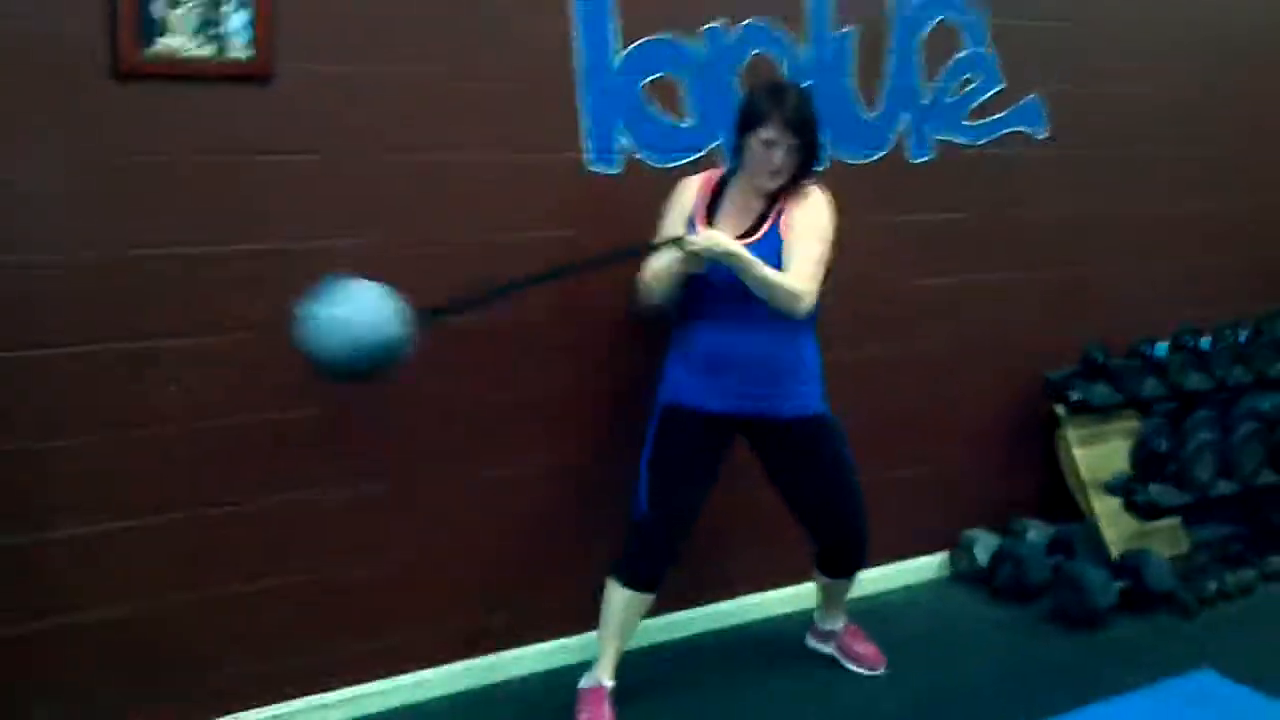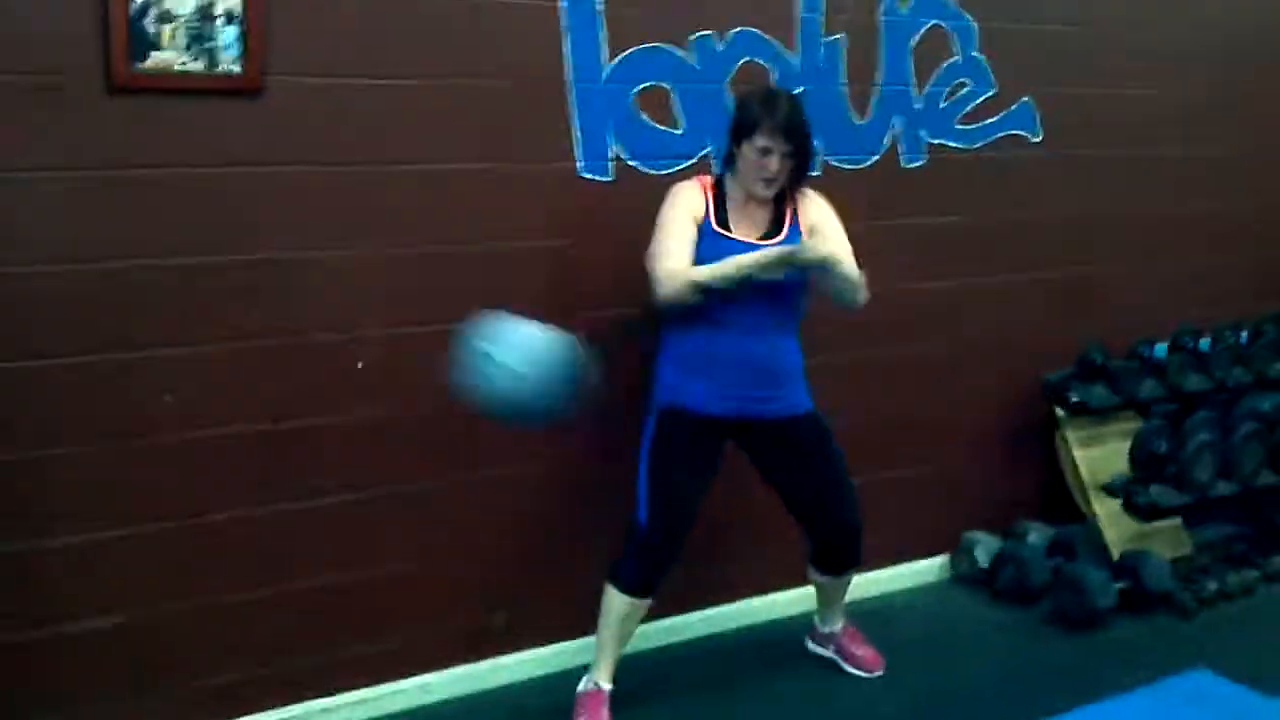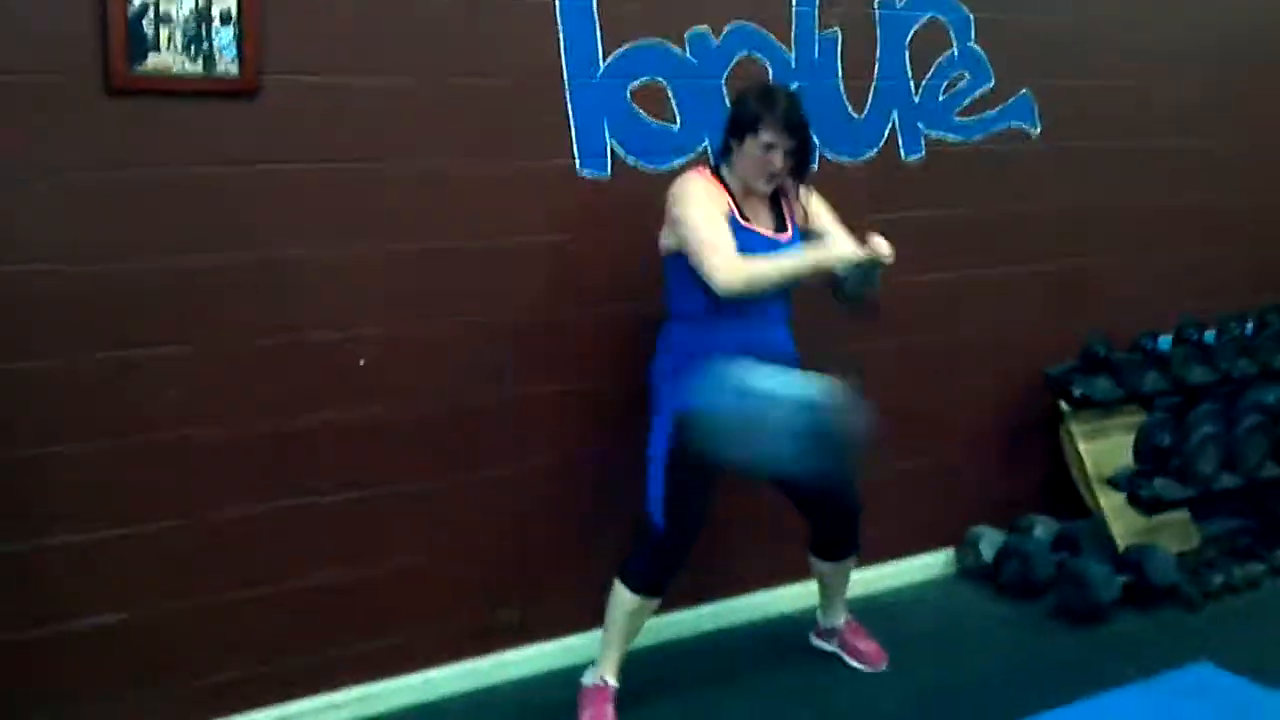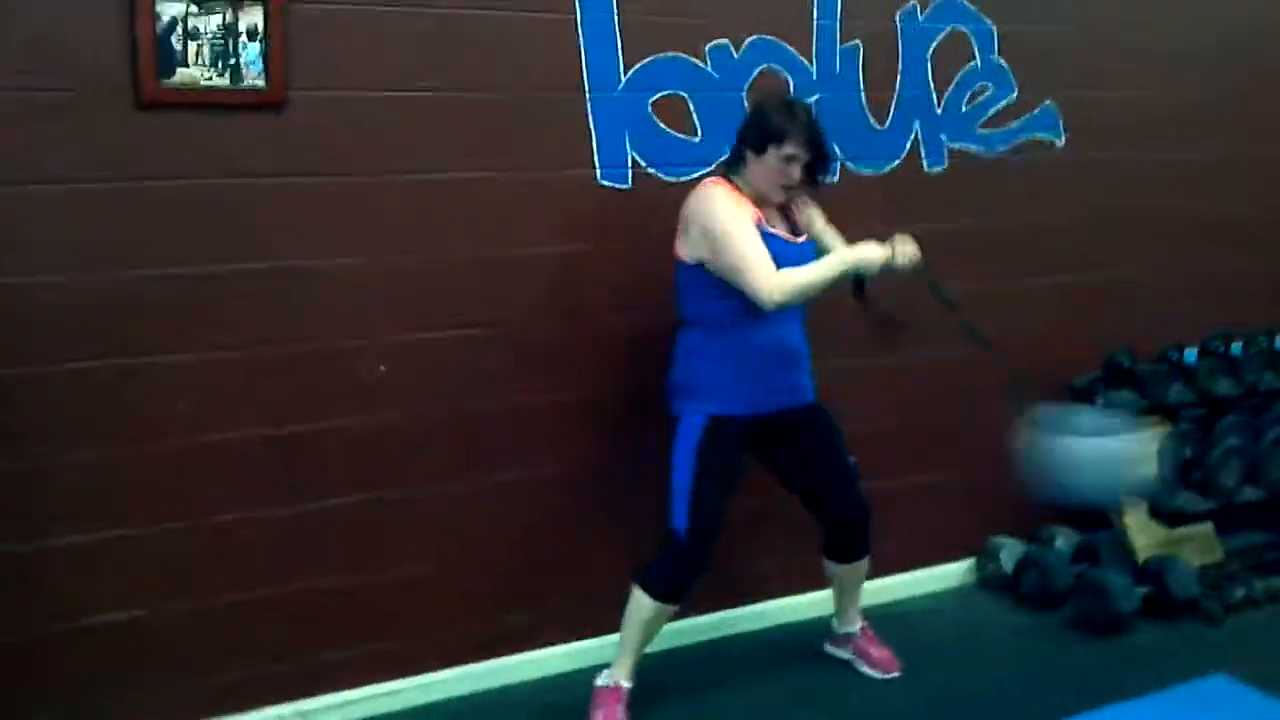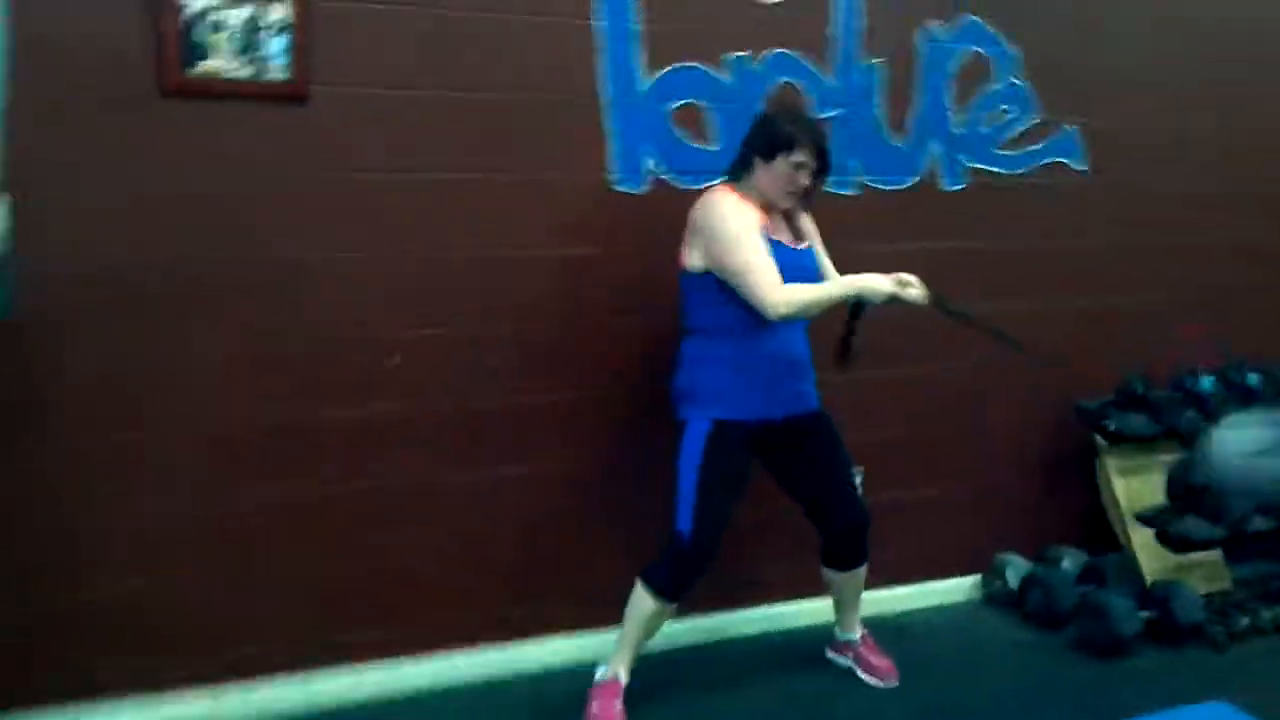
dt=0.1s
person 1, frame 1
left shoulder: (809, 202)
right shoulder: (697, 192)
left elbow: (799, 299)
right elbow: (650, 294)
left wrist: (732, 254)
right wrist: (676, 258)
left hip: (790, 399)
right hip: (697, 396)
left knee: (845, 526)
right knee: (655, 534)
left ankle: (830, 627)
person 1, frame 2
left shoulder: (809, 208)
right shoulder: (690, 196)
left elbow: (854, 294)
right elbow: (668, 288)
left wrist: (829, 261)
right wrist: (750, 262)
left hip: (778, 401)
right hip: (690, 398)
left knee: (840, 524)
right knee: (654, 540)
left ankle: (830, 630)
person 1, frame 3
left shoulder: (795, 198)
right shoulder: (695, 191)
left elbow: (838, 261)
right elbow: (729, 280)
left wrist: (871, 253)
right wrist: (821, 255)
right hip: (694, 396)
left knee: (838, 507)
right knee: (666, 538)
left ankle: (833, 623)
person 1, frame 4
left shoulder: (797, 206)
right shoulder: (713, 200)
left elbow: (851, 265)
right elbow: (769, 290)
left wrist: (884, 254)
right wrist: (851, 258)
left hip: (788, 397)
right hip: (715, 403)
left knee: (848, 510)
right knee: (688, 546)
left ankle: (848, 630)
person 1, frame 5
left shoulder: (794, 217)
right shoulder: (720, 210)
left elbow: (825, 291)
right elbow: (774, 302)
left wrist: (882, 287)
right wrist: (862, 285)
left hip: (791, 404)
right hip: (720, 409)
left knee: (846, 518)
right knee: (690, 547)
left ankle: (849, 636)
